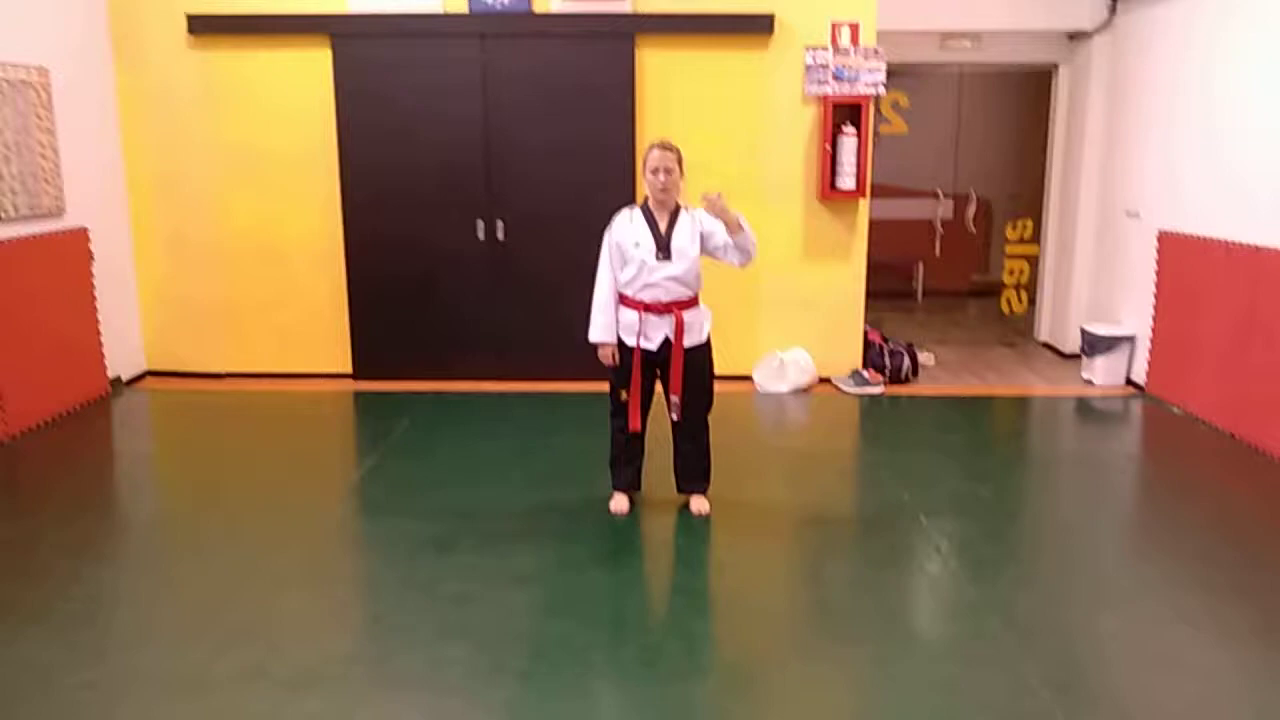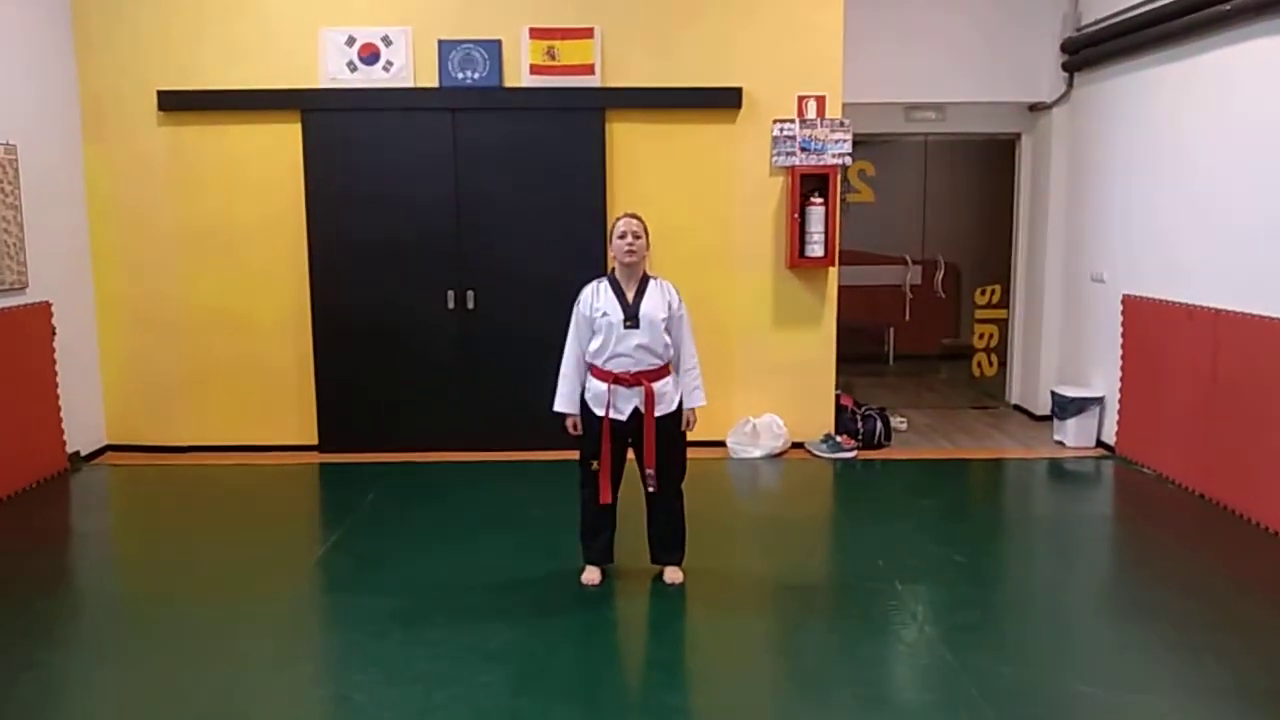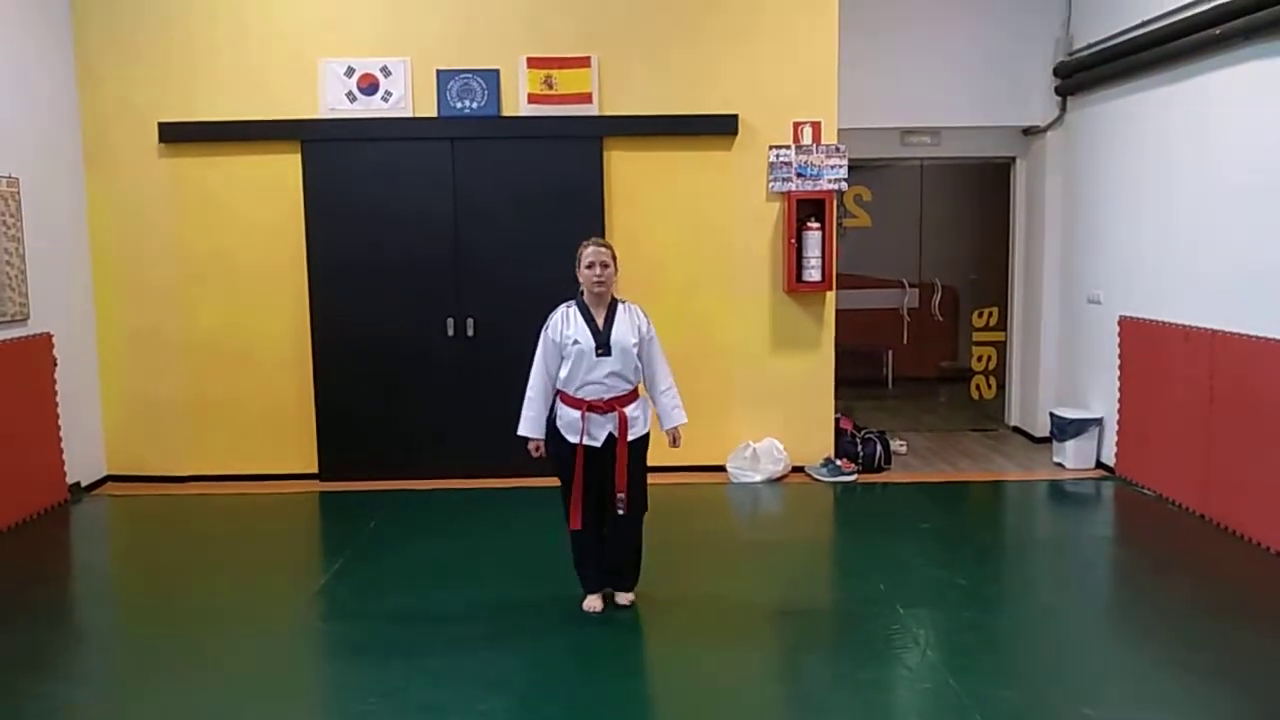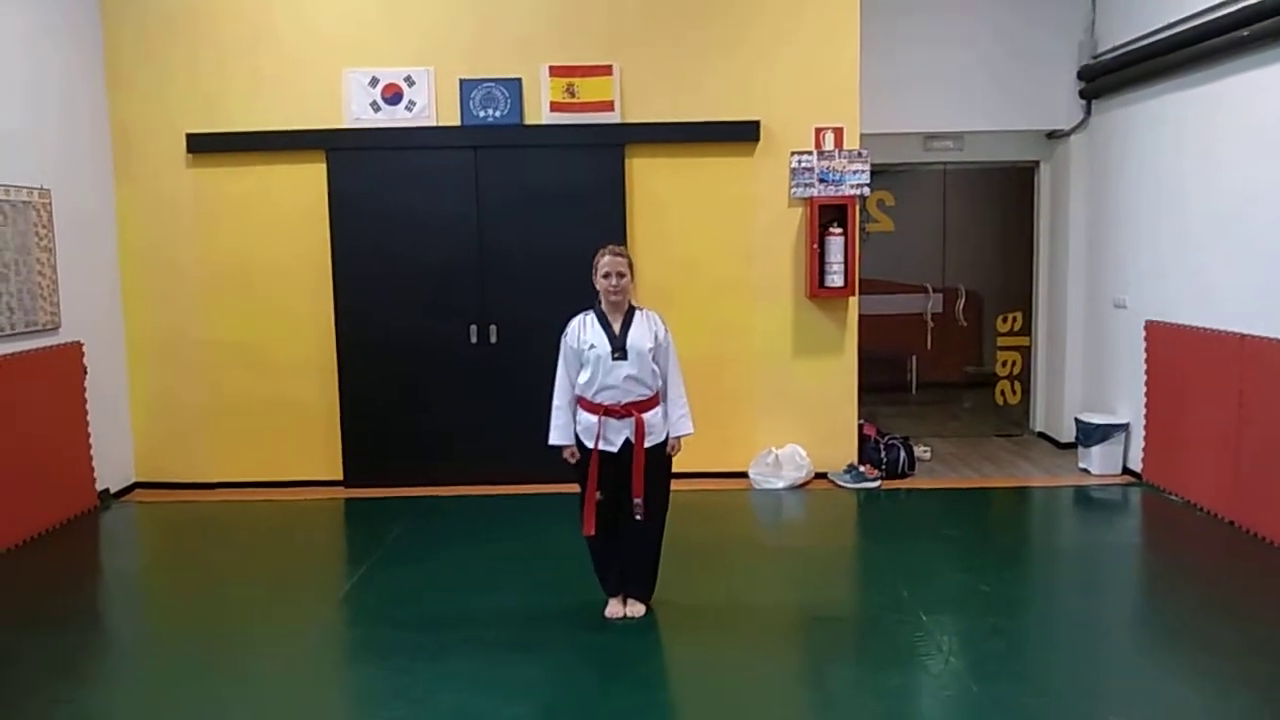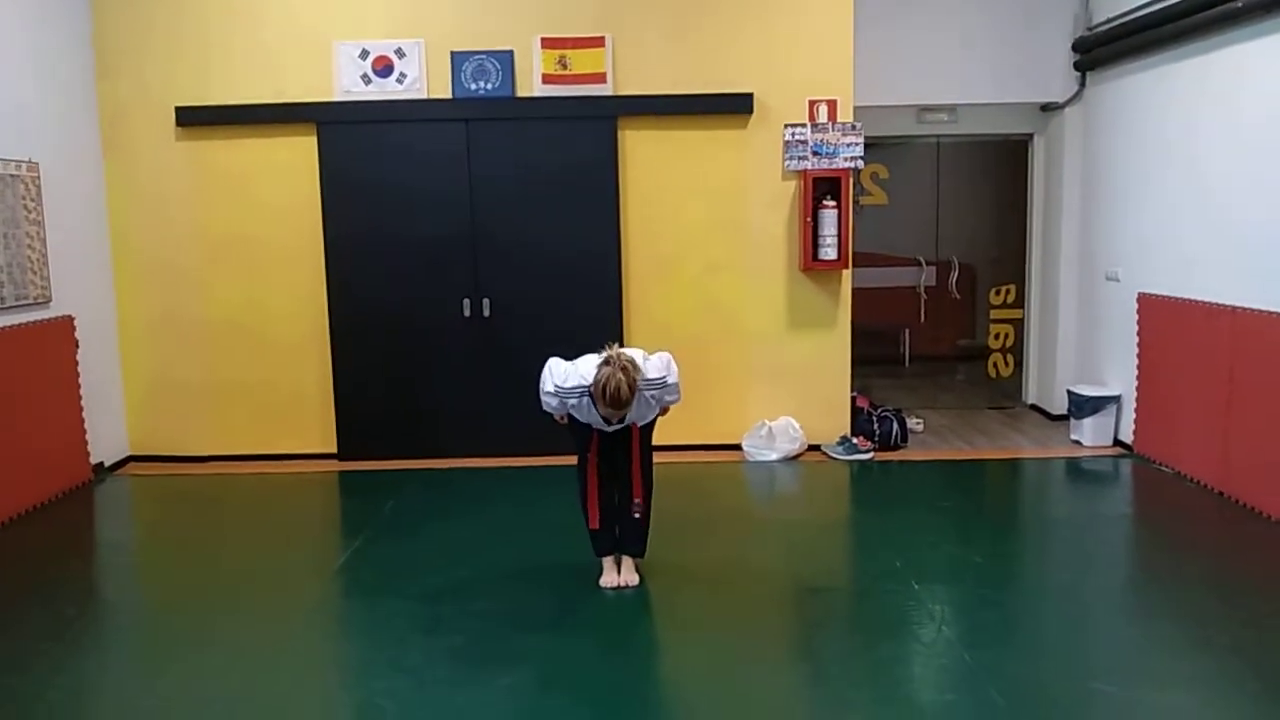
dt=1s
person 1, frame 1
left shoulder: (697, 221)
right shoulder: (623, 223)
left elbow: (742, 253)
right elbow: (607, 282)
left wrist: (728, 218)
right wrist: (604, 336)
left hip: (686, 330)
right hip: (635, 330)
left knee: (691, 414)
right knee: (628, 412)
left ankle: (695, 488)
right ankle: (623, 487)
person 1, frame 2
left shoulder: (666, 293)
right shoulder: (592, 294)
left elbow: (684, 351)
right elbow: (575, 353)
left wrist: (691, 401)
right wrist: (569, 406)
left hip: (657, 399)
right hip: (605, 400)
left knee: (664, 483)
right knee: (598, 483)
left ankle: (669, 560)
right ankle: (594, 560)
person 1, frame 3
left shoulder: (634, 317)
right shoulder: (561, 320)
left elbow: (657, 372)
right elbow: (542, 377)
left wrist: (671, 419)
right wrist: (534, 430)
left hip: (626, 424)
right hip: (576, 427)
left knee: (627, 508)
right knee: (582, 510)
left ankle: (622, 582)
right ankle: (593, 585)
person 1, frame 4
left shoulder: (652, 324)
right shoulder: (579, 328)
left elbow: (672, 380)
right elbow: (565, 386)
left wrist: (677, 429)
right wrist: (565, 438)
left hip: (646, 432)
right hip: (596, 433)
left knee: (644, 514)
right knee: (601, 515)
left ankle: (637, 593)
right ankle: (615, 592)
person 1, frame 5
left shoulder: (651, 380)
right shoulder: (571, 385)
left elbow: (668, 363)
right elbow: (550, 369)
left wrist: (666, 402)
right wrist: (557, 409)
left knee: (634, 478)
right knee: (595, 479)
left ankle: (629, 557)
right ankle: (608, 558)
